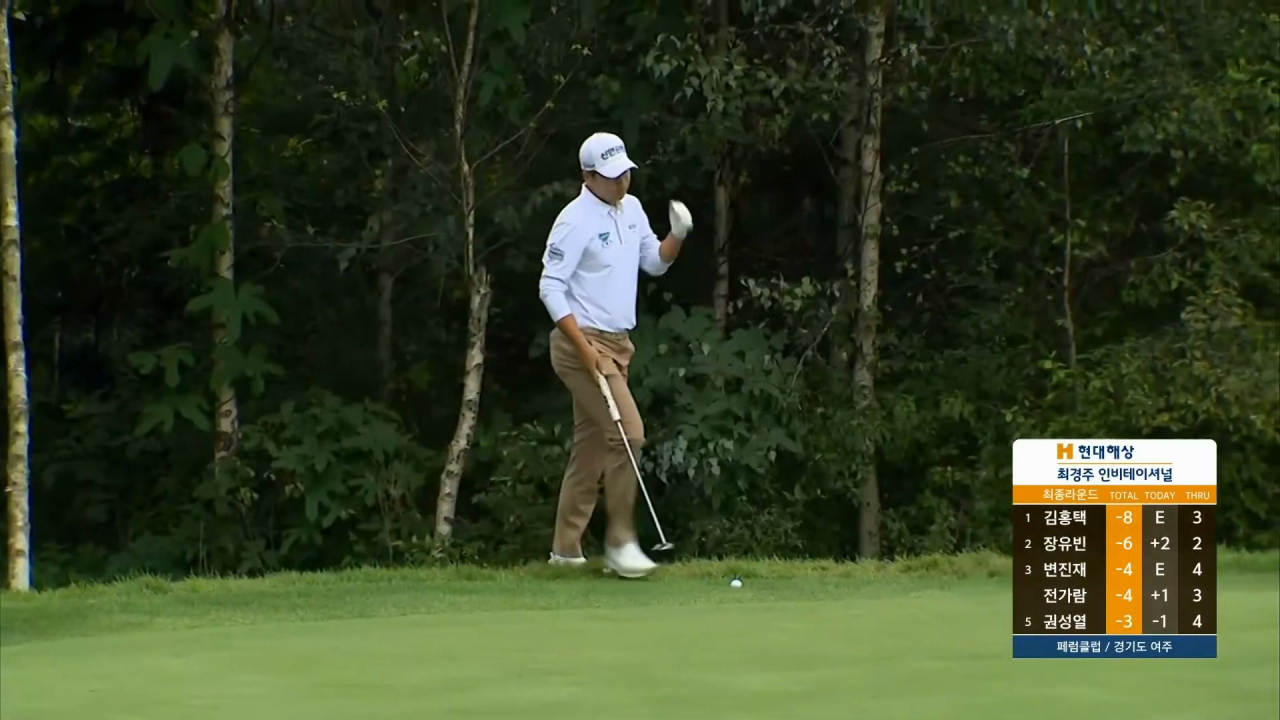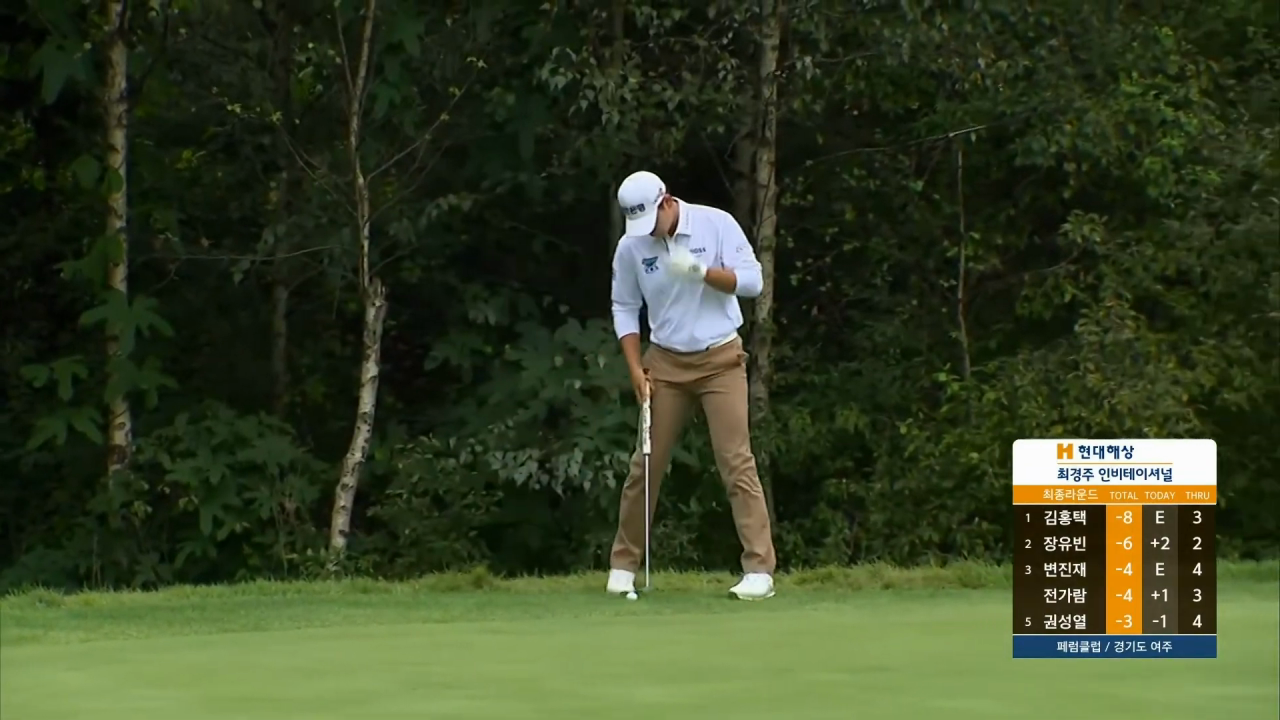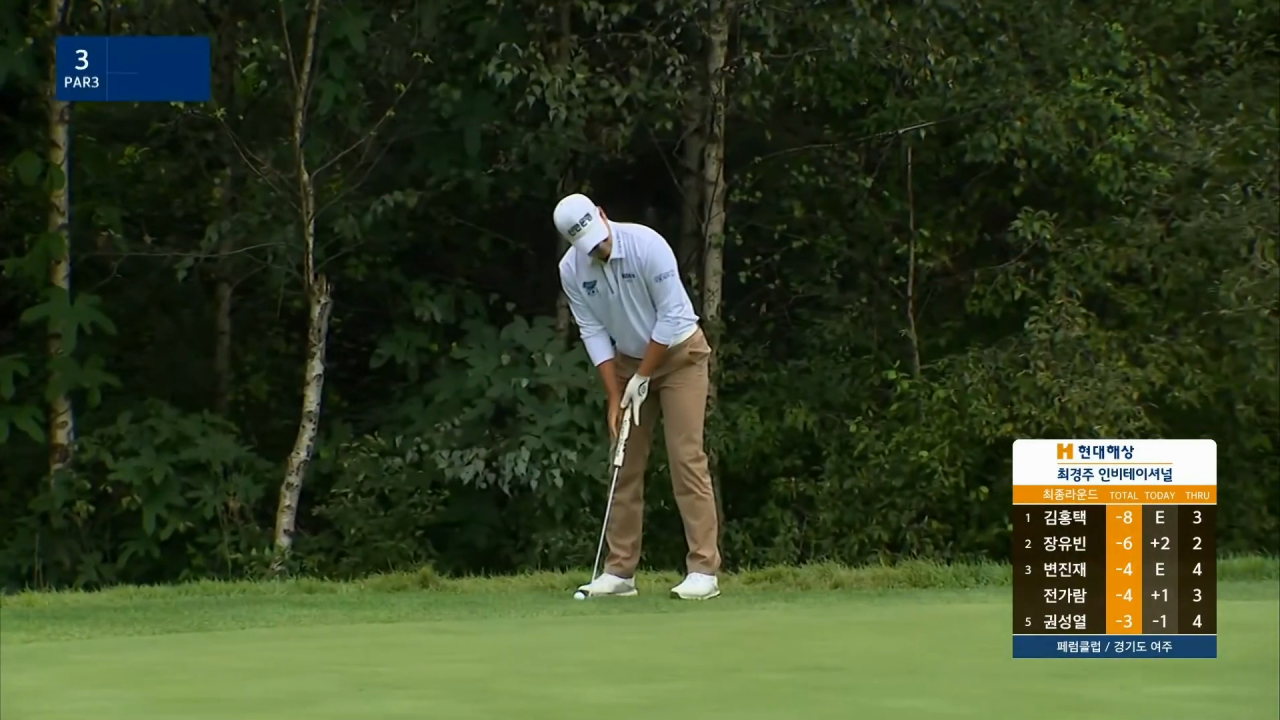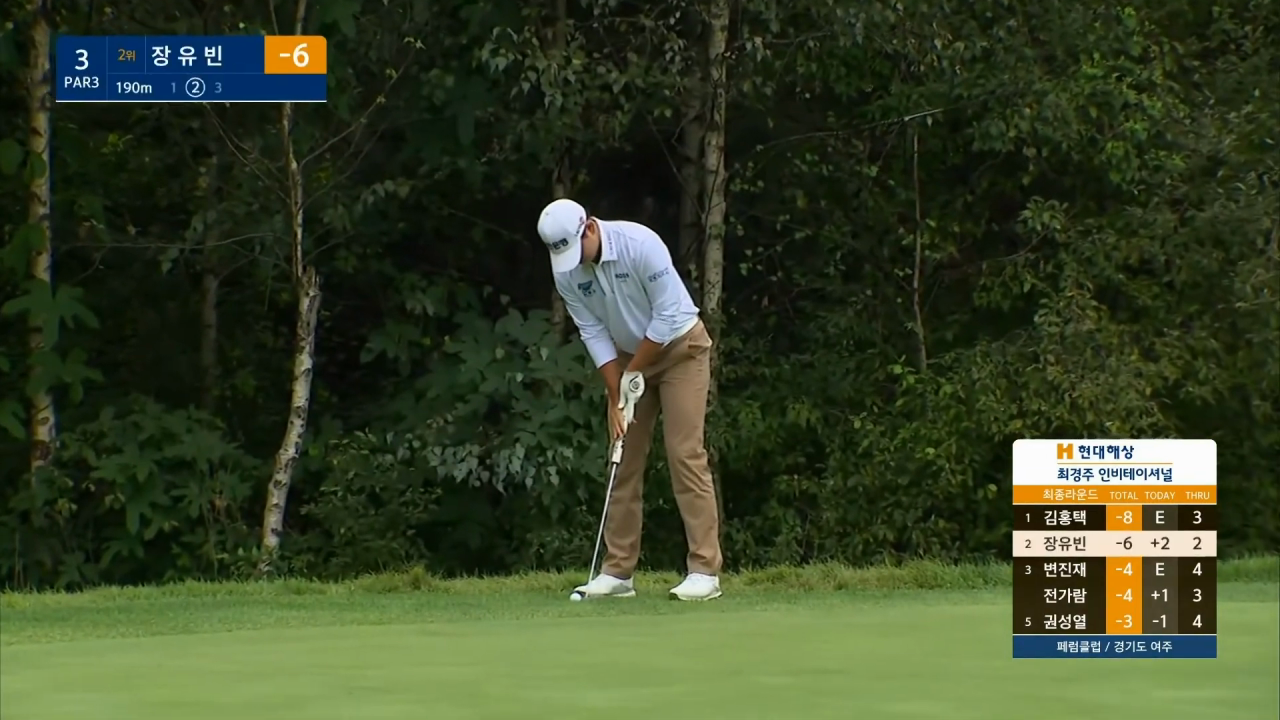
dt=1s
person 1, frame 1
left shoulder: (631, 208)
right shoulder: (576, 219)
left elbow: (655, 261)
right elbow: (551, 288)
left wrist: (678, 234)
right wrist: (583, 345)
left hip: (616, 343)
right hip: (583, 346)
left knee: (590, 449)
right knee: (628, 436)
left ankle: (566, 550)
right ankle: (620, 542)
person 1, frame 2
left shoulder: (715, 223)
right shoulder: (630, 247)
left elbow: (752, 282)
right elbow: (624, 309)
left wrist: (702, 270)
right wrist: (635, 366)
left hip: (721, 359)
right hip: (666, 362)
left knee: (736, 461)
right knee: (647, 464)
left ankle: (759, 569)
right ankle: (623, 564)
person 1, frame 3
left shoulder: (647, 245)
right shoulder: (571, 269)
left elbow: (672, 316)
right elbow: (593, 333)
left wrist: (642, 377)
right wrist: (615, 397)
left hip: (679, 353)
right hip: (628, 360)
left knee: (686, 457)
right knee: (625, 464)
left ankle: (703, 569)
right ankle: (620, 571)
person 1, frame 4
left shoulder: (640, 244)
right shoulder: (564, 272)
left elbow: (668, 316)
right elbow: (594, 333)
left wrist: (634, 373)
right wrist: (615, 397)
left hip: (680, 347)
right hip: (628, 355)
left knee: (685, 454)
right knee: (624, 460)
left ankle: (704, 570)
right ankle: (618, 571)
